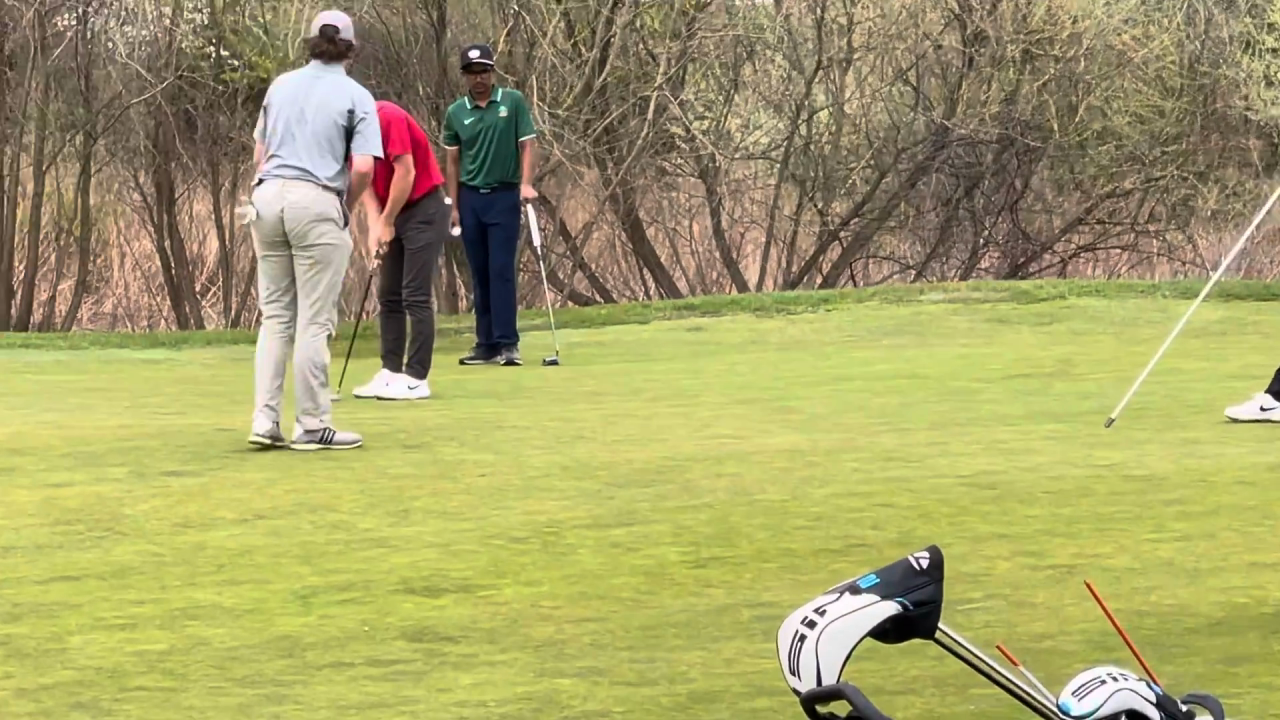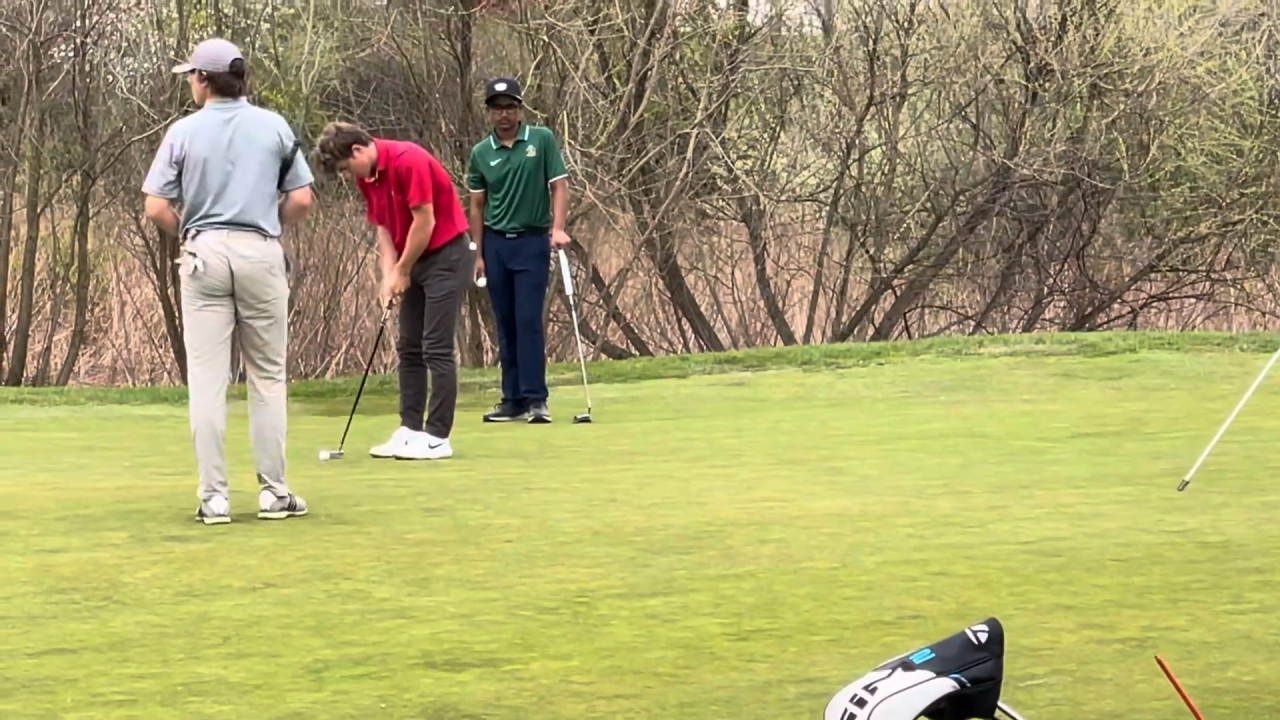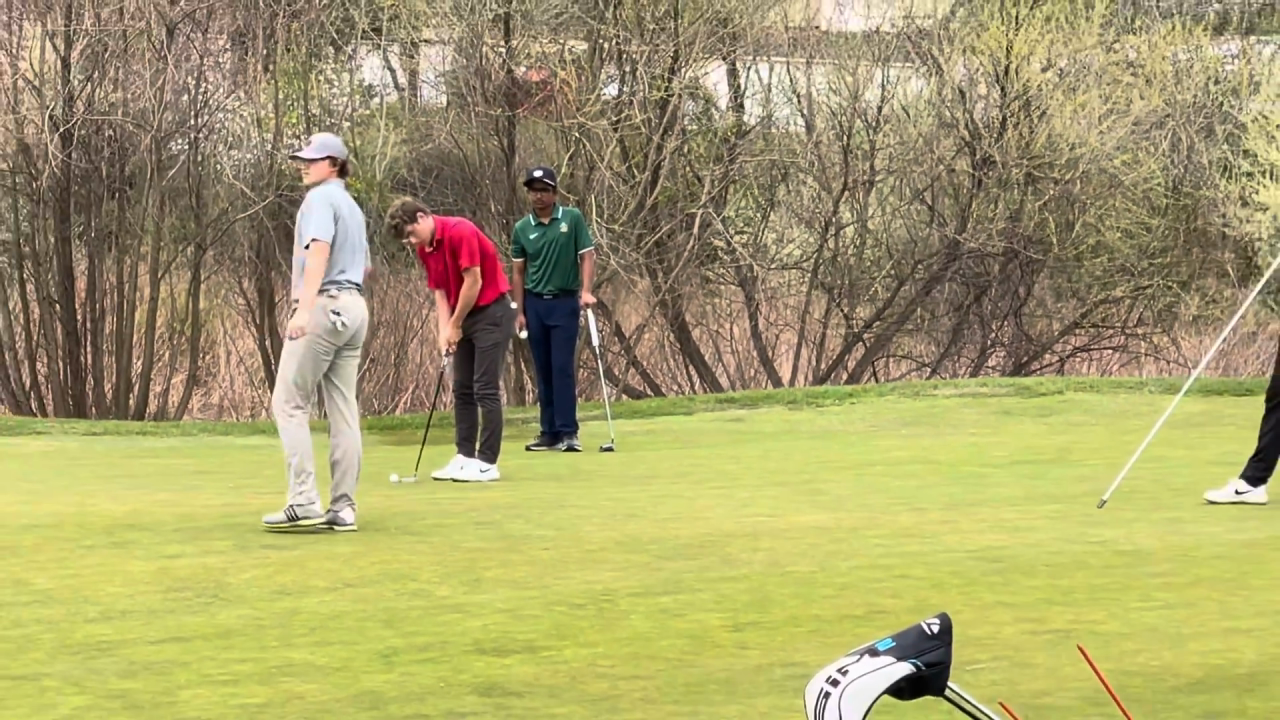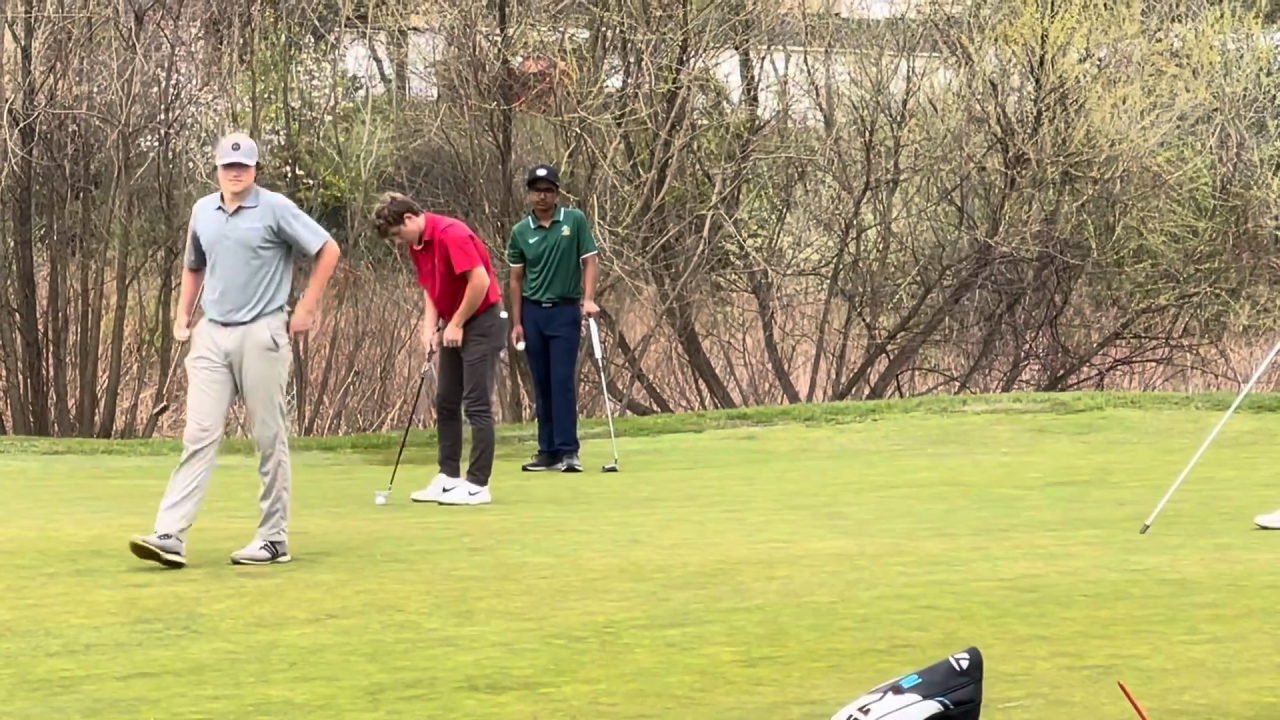
dt=1s
person 1, frame 1
left shoulder: (281, 84)
right shoulder: (356, 95)
left elbow: (260, 153)
right elbow: (363, 168)
right wrist: (346, 210)
left hip: (268, 198)
right hip: (317, 203)
left knee: (275, 316)
right knee: (313, 322)
left ankle: (266, 418)
right ankle: (311, 425)
person 1, frame 2
left shoulder: (183, 131)
right shoulder: (273, 125)
left elbow: (156, 209)
right elbow: (301, 200)
left hip: (204, 256)
right hip: (261, 255)
left knee: (207, 380)
right knee: (267, 379)
left ankle: (214, 496)
right ankle: (274, 492)
person 1, frame 3
left shoulder: (321, 198)
right shoulder: (350, 204)
left elbow: (319, 252)
right elbow: (365, 265)
left wrist: (305, 308)
left hip: (325, 311)
right hip: (352, 309)
left knee: (289, 404)
right knee: (343, 411)
left ankle: (304, 501)
right ankle: (343, 507)
person 1, frame 4
left shoulder: (274, 208)
right shoulder: (201, 213)
left elbow: (328, 250)
left wrist: (306, 309)
right wrist: (180, 318)
left hip: (262, 335)
right hip: (210, 336)
left knee: (269, 437)
right knee: (199, 434)
left ankle: (274, 538)
right ankle: (168, 535)
person 2, frame 1
left shoulder: (514, 102)
right shoulder: (455, 113)
left elbow: (527, 145)
right elbow: (452, 161)
left wrist: (526, 183)
right wrist: (453, 205)
left hip: (504, 196)
right hip: (470, 198)
left knee: (502, 271)
right knee: (479, 274)
left ankle: (507, 343)
right ankle: (486, 343)
person 2, frame 2
left shoulder: (542, 140)
right shoulder: (480, 153)
left elbow: (559, 185)
right elbow: (477, 206)
left wrist: (558, 228)
right wrist: (478, 254)
left hip: (532, 241)
right hip: (495, 243)
left knee: (528, 321)
right knee: (505, 325)
left ankle: (536, 399)
right ankle: (513, 399)
person 2, frame 3
left shoulder: (573, 218)
right shoulder: (521, 229)
left elbow: (586, 256)
right elbow: (518, 272)
left wrist: (586, 291)
right wrist: (520, 312)
left hip: (565, 302)
right hip: (534, 304)
left knee: (563, 368)
right knee: (543, 371)
left ankle: (568, 432)
right ankle: (549, 432)
person 2, frame 4
left shoulder: (575, 220)
right shoulder: (520, 232)
left elbow: (589, 261)
right elbow: (516, 279)
left wrist: (589, 299)
right wrist: (516, 323)
left hip: (565, 310)
right hip: (533, 312)
left knee: (563, 381)
right knee: (541, 385)
left ankle: (568, 450)
right ankle: (548, 450)
person 3, frame 1
left shoulder: (387, 116)
left elbow: (406, 172)
right elbow: (366, 184)
left wrist: (386, 223)
right wrist: (375, 228)
left hip: (425, 209)
right hip: (393, 214)
left knee: (416, 296)
right knee: (389, 296)
left ankle: (416, 378)
right ankle: (391, 371)
person 3, frame 2
left shoulder: (408, 159)
right shoulder: (366, 179)
left elbow: (425, 221)
right elbow: (384, 227)
left wrist: (401, 272)
right wrist: (388, 276)
left hip: (446, 255)
right hip: (413, 260)
left knee: (436, 348)
right knee: (409, 348)
person 3, frame 3
left shoulder: (460, 231)
right shoulder: (424, 250)
left elbow: (473, 281)
right elbow: (440, 291)
left wrist: (455, 325)
right wrist: (444, 330)
left hip: (492, 313)
right hip: (465, 315)
left knee: (485, 389)
right knee: (462, 389)
left ankle: (487, 463)
right ankle: (465, 457)
person 3, frame 4
left shoulder: (451, 233)
right shoulder: (416, 245)
left elbow: (480, 281)
left wrist: (456, 324)
right wrist: (430, 327)
left hip: (481, 323)
right hip: (453, 327)
left knee: (476, 405)
right knee: (446, 404)
left ankle: (477, 485)
right ankle: (448, 478)
